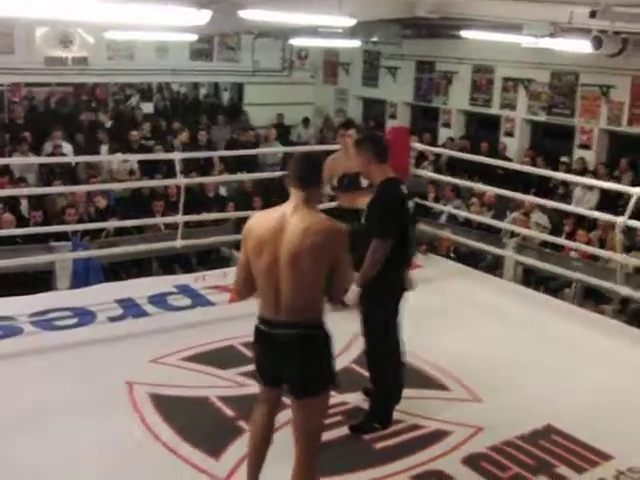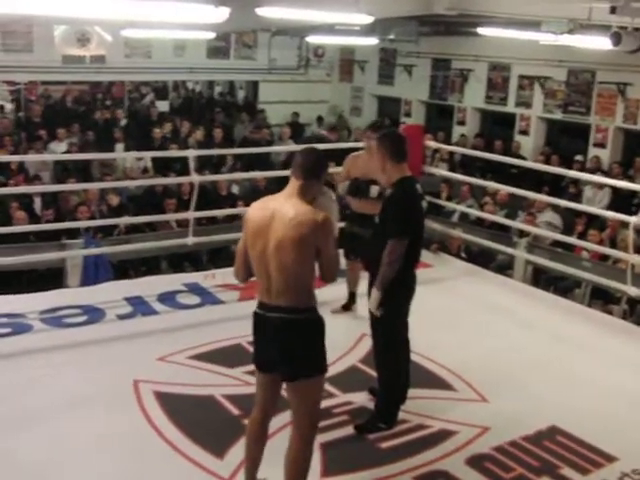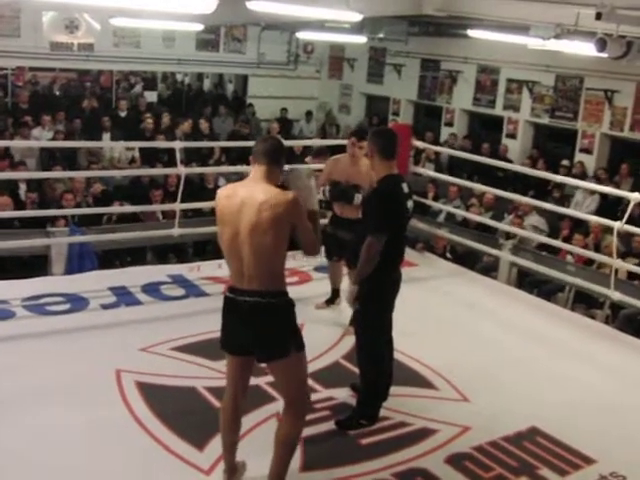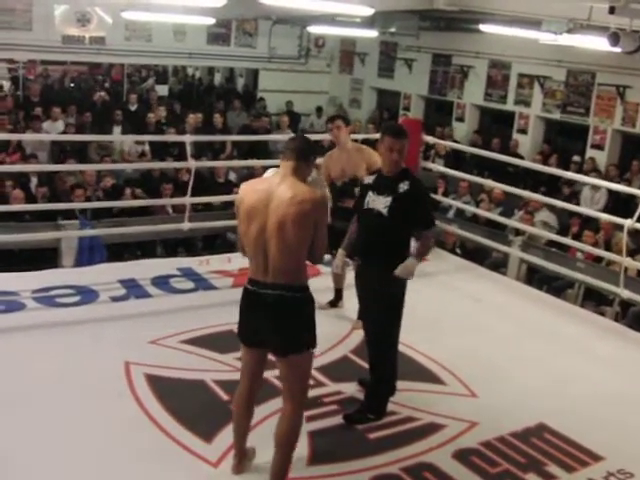
dt=1s
person 1, frame 1
left shoulder: (254, 224)
right shoulder: (332, 231)
left elbow: (240, 290)
right elbow: (336, 295)
left hip: (266, 335)
right hip: (307, 340)
left knee: (266, 404)
right knee: (307, 444)
person 1, frame 2
left shoulder: (254, 210)
right shoulder: (317, 219)
left elbow: (241, 273)
right elbow: (329, 275)
left hip: (263, 319)
right hip: (299, 324)
left knee: (262, 407)
right knee: (304, 425)
person 1, frame 3
left shoulder: (223, 195)
right shoulder: (287, 200)
right elbow: (312, 248)
right wrist: (309, 205)
left hip: (234, 303)
right hip: (271, 308)
left knee: (234, 393)
right knee: (296, 403)
person 1, frame 4
left shoulder: (246, 190)
right shoulder: (313, 198)
right elbow: (316, 256)
left hip: (253, 295)
right hip: (291, 301)
left knee: (248, 381)
right knee: (294, 400)
person 2, frame 1
left shoulder: (383, 197)
right shoulder: (398, 188)
left elbow: (379, 248)
left wrist: (358, 284)
left hip: (380, 282)
right hip: (393, 277)
left knee: (378, 343)
right knee: (388, 337)
left ankle: (380, 413)
right ankle: (391, 390)
person 2, frame 2
left shoulder: (400, 197)
right shoulder: (410, 187)
left elbow: (394, 249)
left wrist: (377, 289)
left hip: (392, 282)
right hip: (402, 278)
left knee: (386, 344)
right knee: (397, 338)
left ankle: (386, 413)
right ankle: (397, 390)
person 2, frame 3
left shoulder: (380, 194)
right shoulder: (402, 186)
left elbow: (373, 246)
left wrist: (355, 283)
left hip: (375, 279)
right hip: (390, 273)
left knee: (369, 341)
right knee: (381, 335)
left ankle: (367, 409)
right ankle: (379, 388)
person 2, frame 4
left shoulder: (413, 188)
right shoulder: (370, 179)
left elbow: (427, 235)
left wrist: (414, 260)
right wrist: (344, 251)
left hip: (389, 272)
right hip: (364, 266)
left knee: (383, 335)
right knee: (372, 331)
left ankle: (376, 402)
right ankle: (383, 381)
person 3, frame 1
right shoulder: (332, 161)
right elbow: (324, 187)
left wrist: (365, 182)
right wrist: (333, 187)
right hip: (343, 213)
left knee: (366, 257)
person 3, frame 2
right shoulder: (352, 160)
right elbow: (341, 186)
left wrist: (380, 193)
right wrist: (347, 189)
left hip: (377, 220)
right hip: (354, 217)
right knee: (352, 261)
right ankle: (350, 300)
person 3, frame 3
left shoulder: (371, 170)
right shoulder: (334, 162)
right elbow: (320, 188)
left wrist: (358, 198)
right wrist: (329, 192)
left hip: (358, 224)
right hip: (336, 219)
left knee: (355, 270)
right knee: (333, 260)
right ankle: (334, 296)
person 3, frame 4
left shoulder: (365, 153)
right shoulder: (329, 158)
left wrist: (358, 190)
right wrist: (333, 191)
right hip: (338, 212)
right knee: (336, 256)
right ankle: (337, 298)
